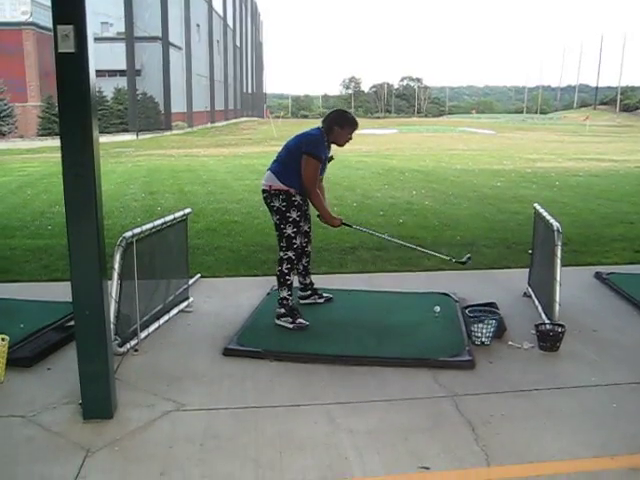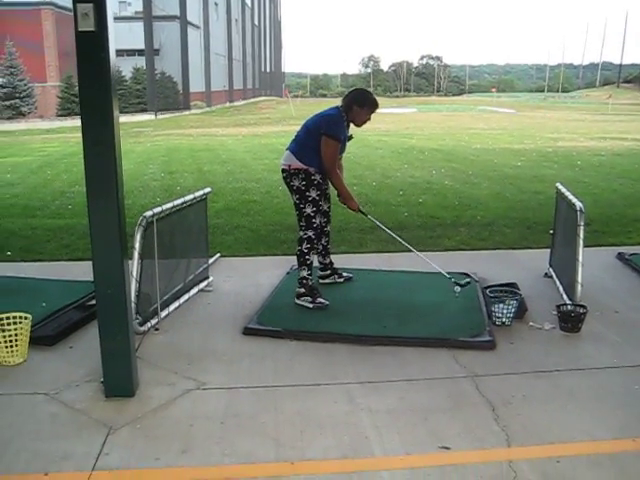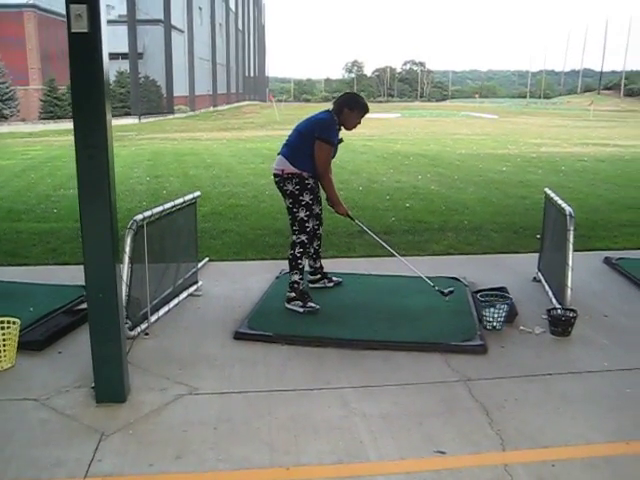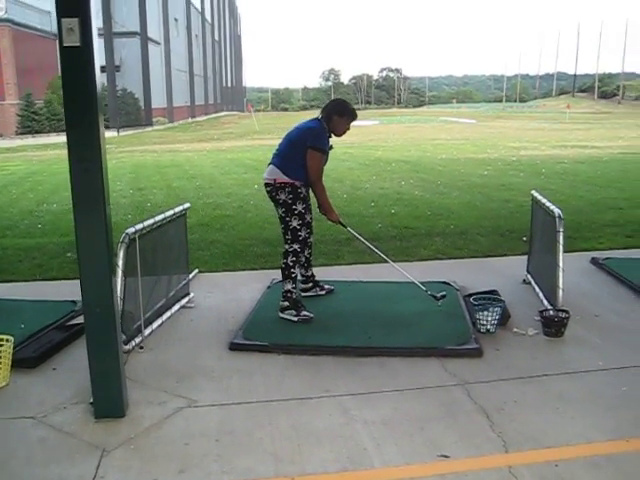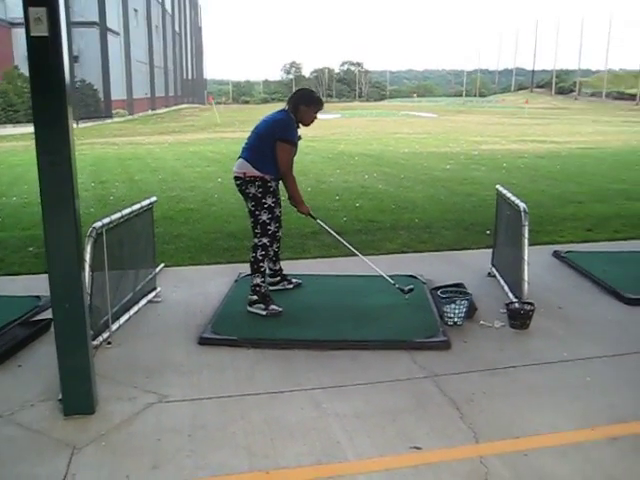
dt=0.5s
person 1, frame 1
left shoulder: (322, 142)
right shoulder: (315, 143)
left elbow: (317, 183)
right elbow: (310, 187)
left wrist: (325, 210)
right wrist: (328, 216)
left hip: (293, 191)
right hip: (279, 192)
left knee: (303, 241)
right knee: (290, 247)
left ankle: (306, 291)
right ankle: (284, 309)
person 1, frame 2
left shoulder: (340, 120)
right shoulder: (334, 122)
left elbow: (336, 161)
right elbow: (330, 168)
left wrist: (342, 191)
right wrist: (348, 197)
left hip: (312, 170)
right hip: (299, 171)
left knee: (323, 221)
right knee: (310, 226)
left ankle: (326, 270)
right ankle: (304, 289)
person 1, frame 3
left shoulder: (328, 122)
right shoulder: (327, 126)
left elbow: (323, 168)
right elbow: (323, 171)
left wrist: (331, 196)
right wrist: (337, 202)
left hip: (302, 175)
right hip: (291, 175)
left knee: (314, 224)
right knee: (302, 230)
left ankle: (316, 275)
right ankle: (295, 293)
person 1, frame 4
left shoulder: (316, 128)
right shoulder: (318, 134)
left elbow: (311, 176)
right elbow: (315, 179)
left wrist: (322, 204)
right wrist: (329, 210)
left hip: (292, 183)
right hip: (283, 184)
left knee: (305, 234)
right knee: (295, 240)
left ankle: (308, 283)
right ankle: (288, 302)
person 1, frame 5
left shoulder: (283, 120)
right shoulder: (286, 125)
left elbow: (280, 168)
right elbow: (286, 171)
left wrist: (293, 196)
right wrist: (299, 202)
left hip: (260, 177)
right hip: (253, 178)
left knee: (274, 228)
right knee: (264, 233)
left ankle: (275, 276)
right ankle: (257, 295)
